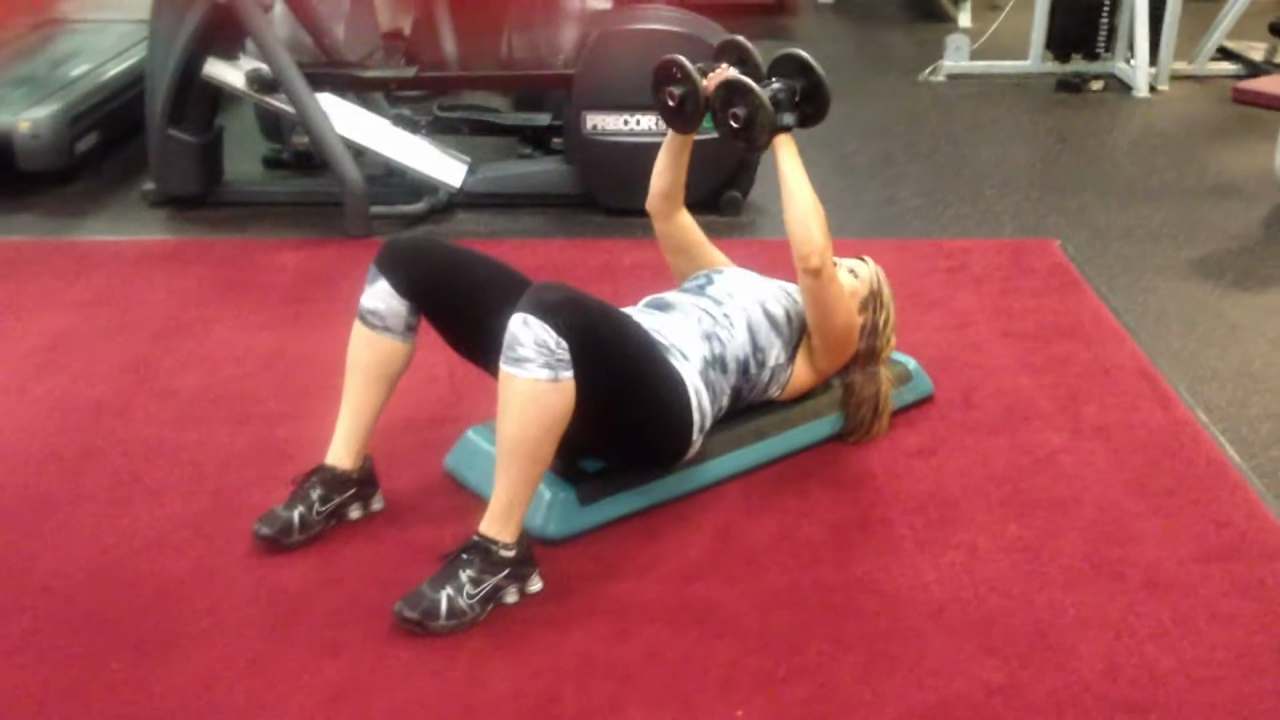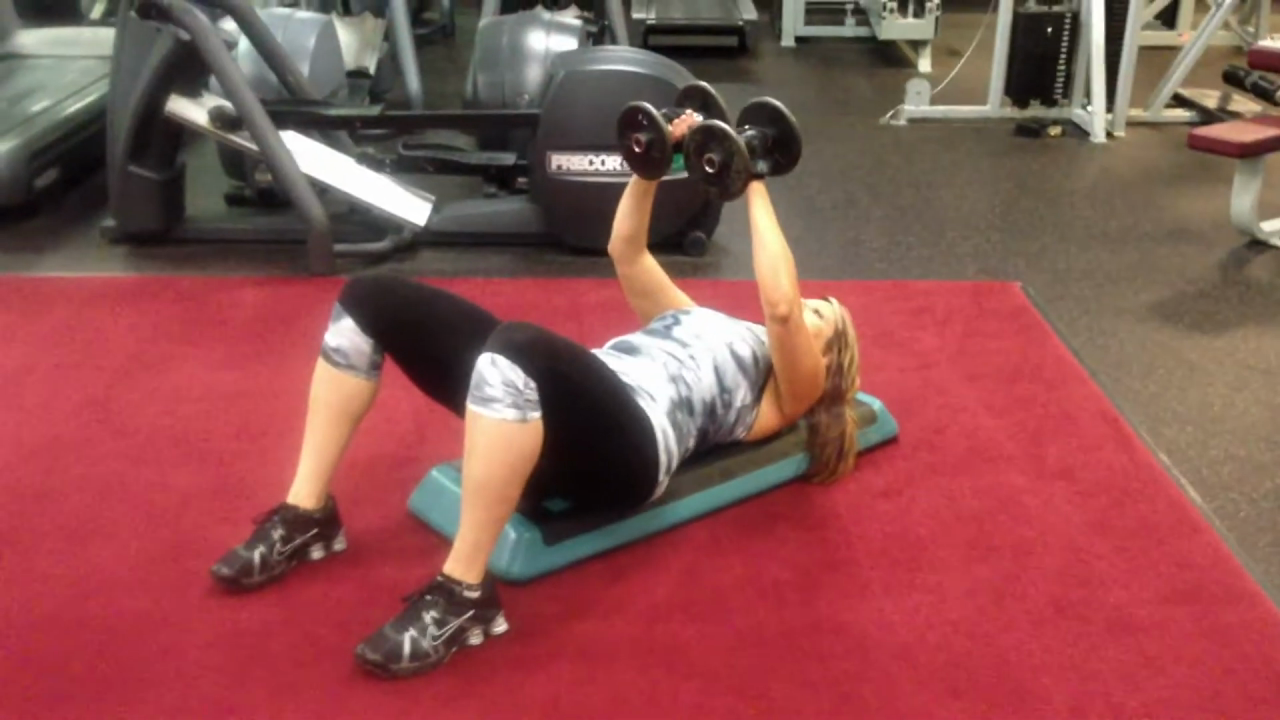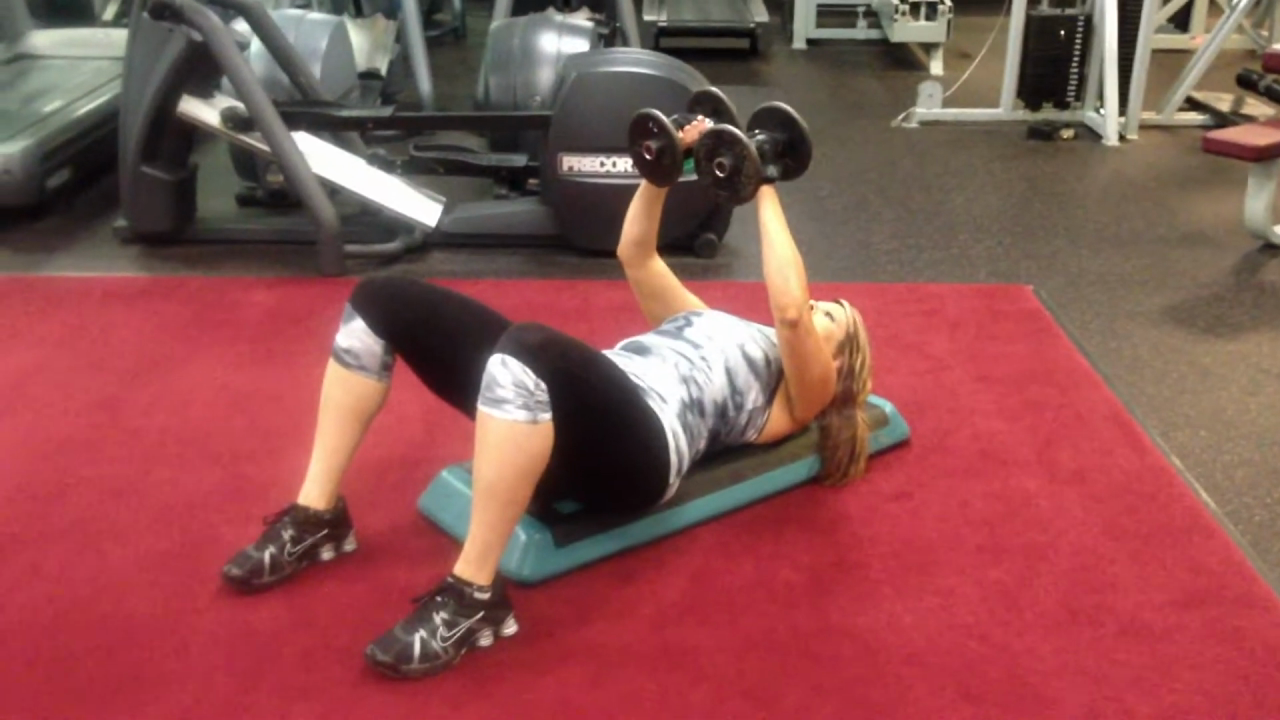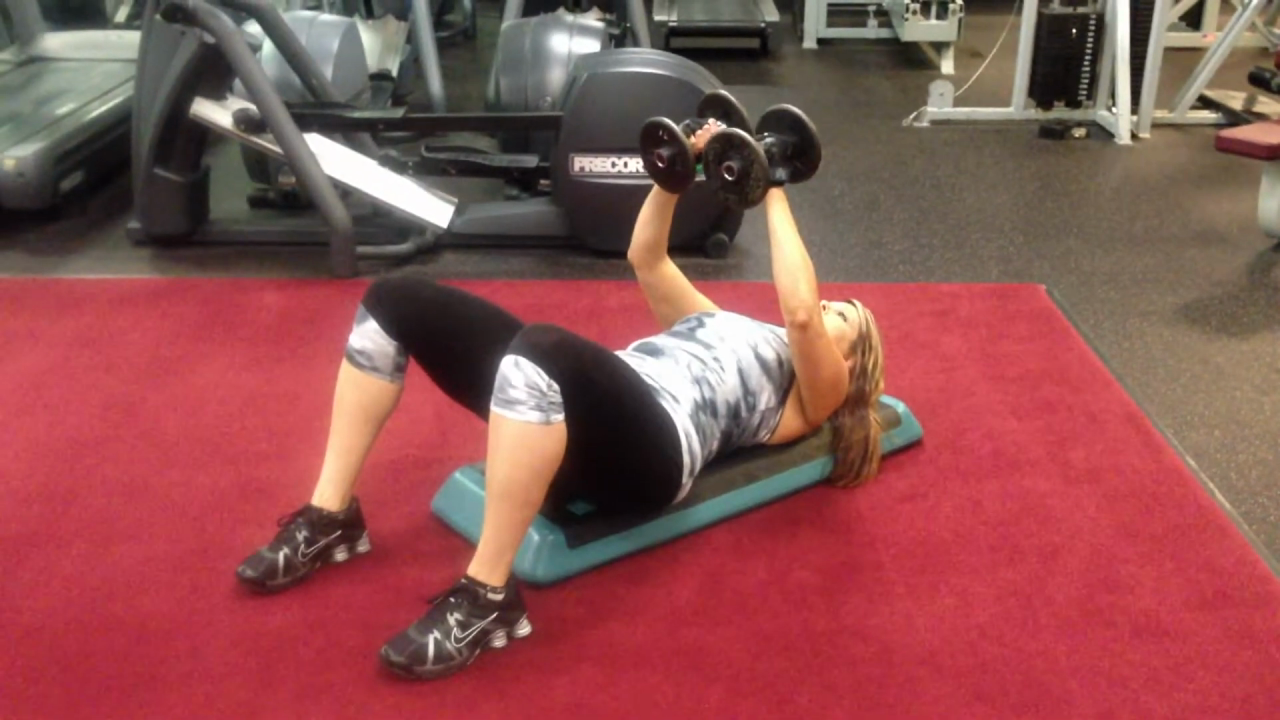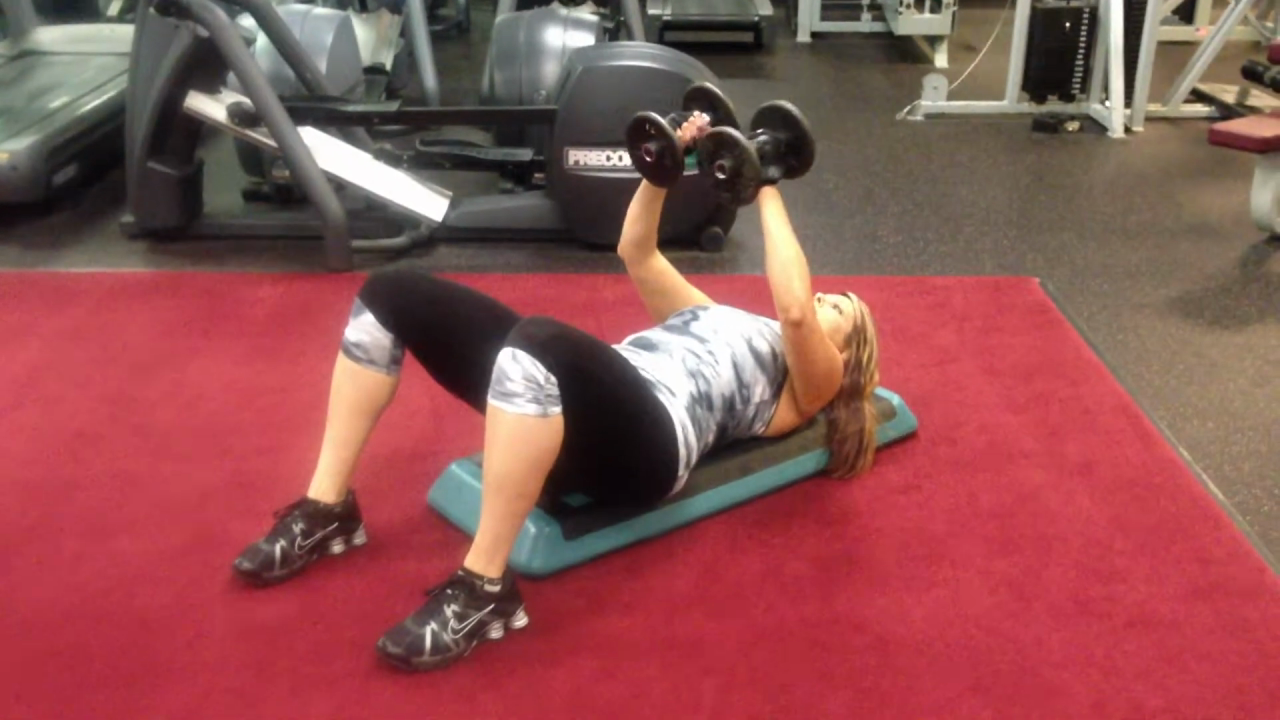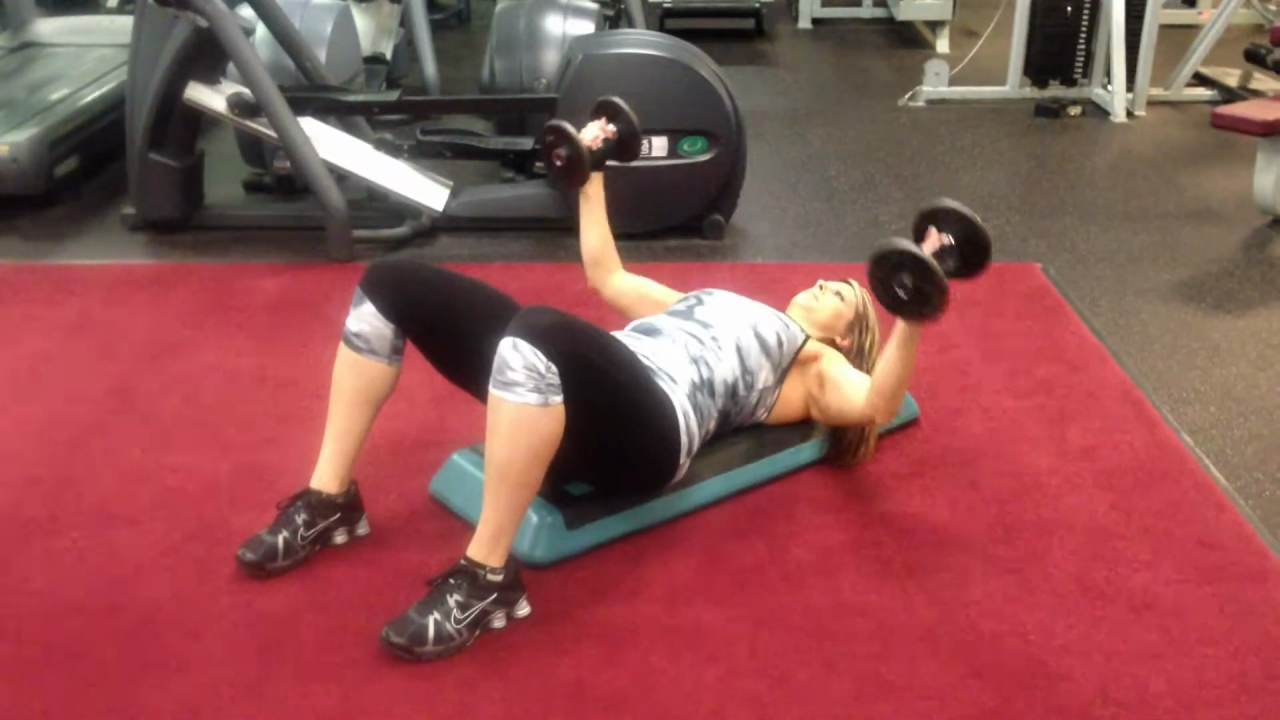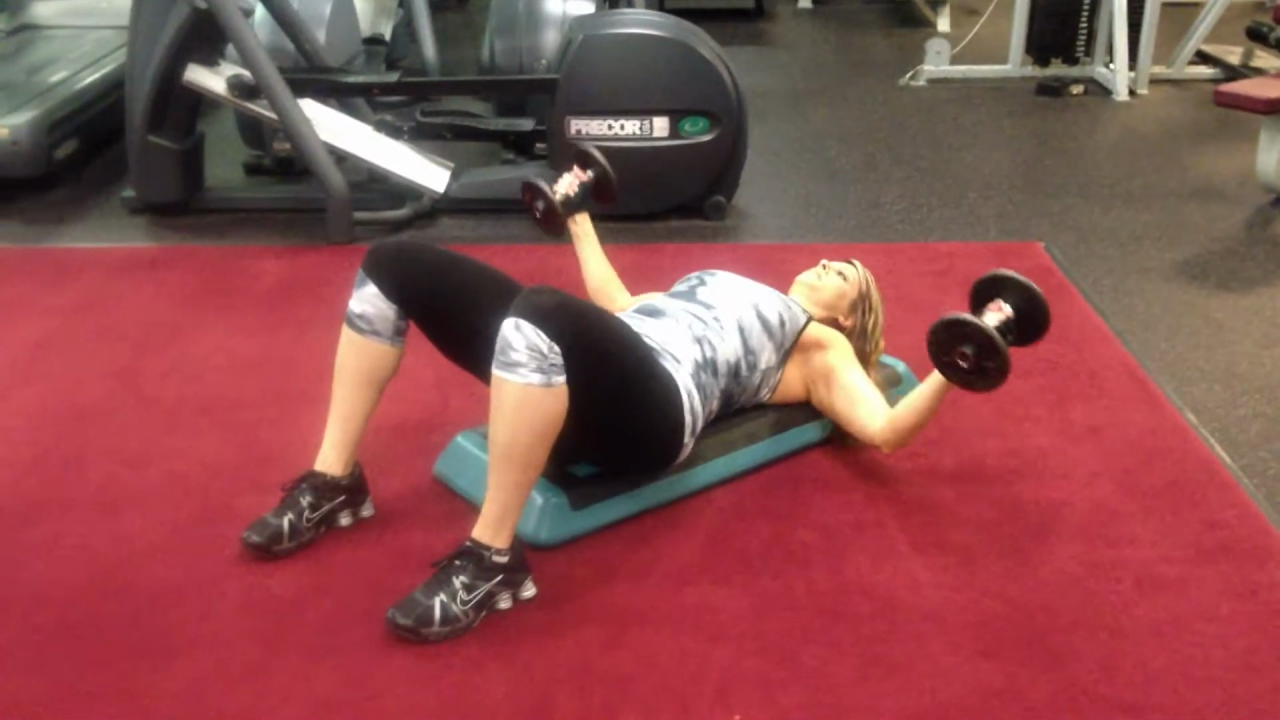
dt=0.7s
person 1, frame 1
left shoulder: (824, 345)
right shoulder: (742, 285)
left elbow: (811, 258)
right elbow: (665, 211)
left wrist: (783, 141)
left hip: (663, 400)
right hip: (590, 366)
left knee: (548, 306)
right knee: (405, 262)
left ankle: (499, 553)
right ankle: (344, 475)
person 1, frame 2
left shoulder: (791, 389)
right shoulder: (705, 323)
left elbow: (781, 306)
right elbow: (628, 253)
left wrist: (755, 188)
left hip: (630, 441)
right hip: (558, 401)
left knee: (516, 345)
right knee: (370, 299)
left ankle: (464, 594)
right ankle: (306, 515)
person 1, frame 3
left shoulder: (800, 392)
right shoulder: (715, 326)
left elbow: (790, 310)
right elbow: (637, 257)
left wrist: (766, 193)
left hip: (641, 443)
right hip: (575, 406)
left knee: (527, 346)
right knee: (382, 300)
left ankle: (473, 595)
right ankle: (316, 517)
person 1, frame 4
left shoulder: (815, 391)
right shoulder: (727, 327)
left elbow: (800, 311)
right elbow: (647, 259)
left wrist: (774, 196)
left hip: (653, 444)
right hip: (585, 403)
left knee: (540, 347)
right knee: (395, 299)
left ankle: (487, 596)
right ankle: (330, 517)
person 1, frame 5
left shoulder: (808, 382)
right shoulder: (718, 319)
left elbow: (794, 312)
right elbow: (637, 254)
left wrist: (768, 193)
left hip: (650, 437)
right hip: (579, 400)
left knee: (537, 340)
right knee: (392, 292)
left ankle: (484, 588)
right ankle: (326, 509)
person 1, frame 6
left shoulder: (815, 366)
right shoulder: (709, 302)
left elbow: (873, 404)
right elbow: (607, 276)
left wrist: (909, 310)
right wrist: (592, 174)
left hip: (651, 424)
right hip: (567, 385)
left knee: (537, 329)
right knee: (392, 281)
left ankle: (486, 578)
right ankle: (328, 500)
person 1, frame 7
left shoulder: (821, 349)
right shoulder: (730, 291)
left elbow: (883, 428)
right elbow: (614, 304)
right wrist: (577, 217)
left hip: (655, 406)
right hip: (596, 373)
left knee: (541, 312)
right knee: (394, 264)
left ankle: (492, 559)
right ankle: (333, 483)
